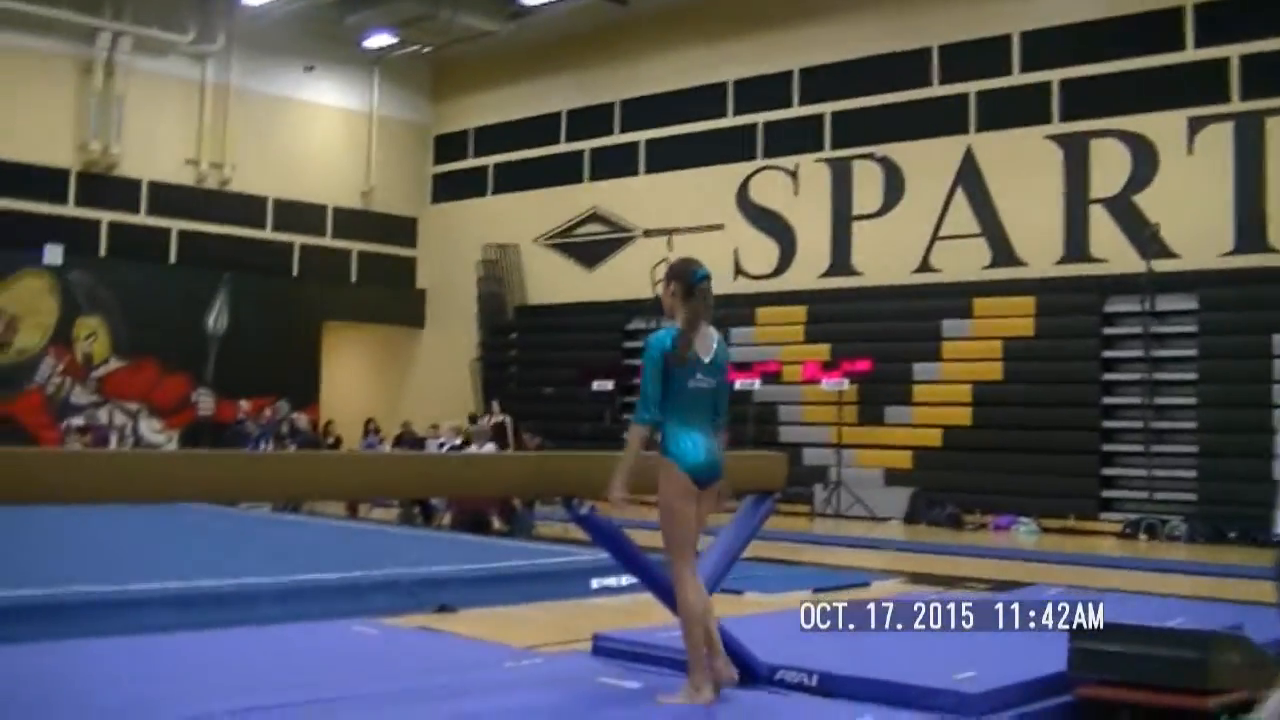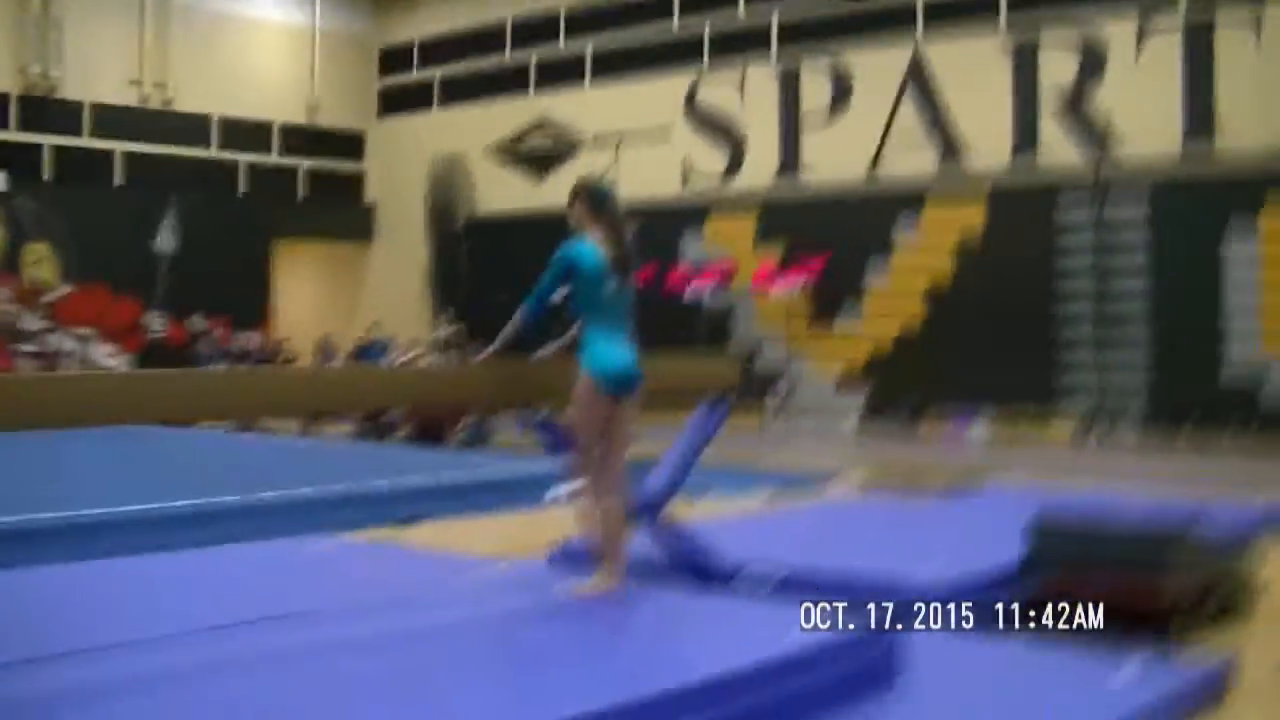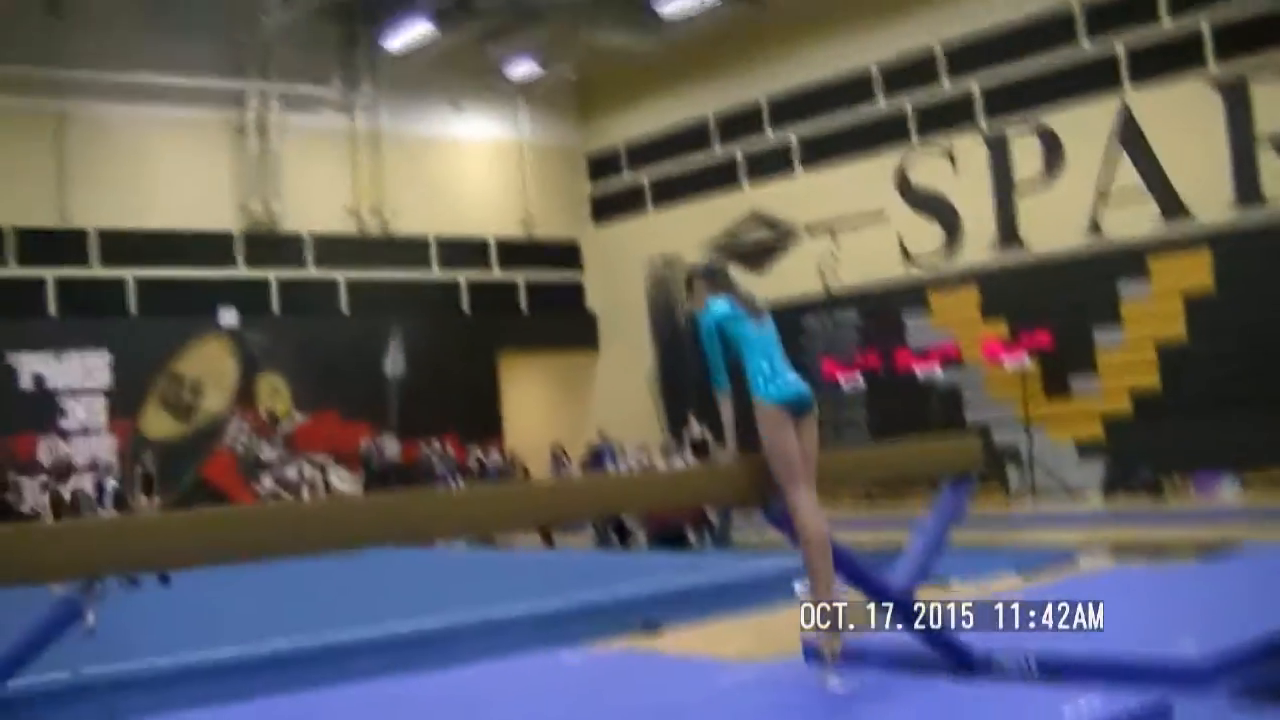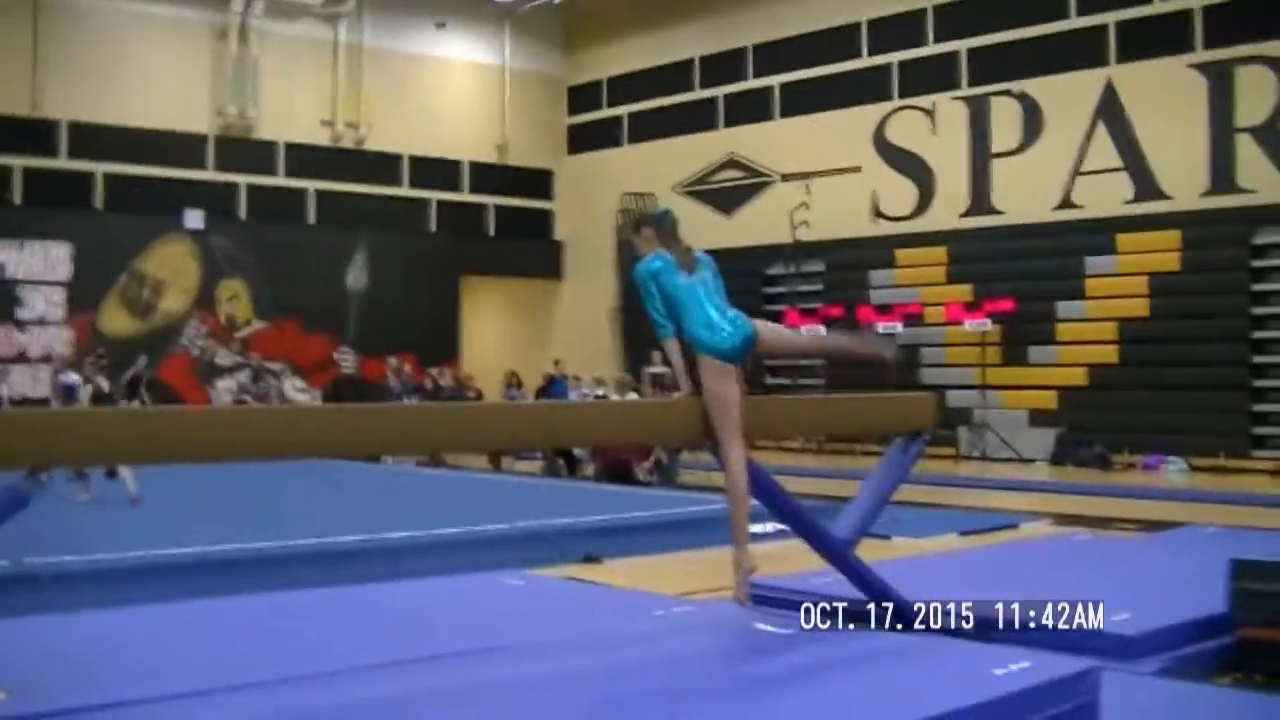
dt=1s
person 1, frame 1
left shoulder: (661, 342)
right shoulder: (719, 343)
left elbow: (646, 414)
left wrist: (621, 478)
left hip: (679, 459)
right hip: (709, 458)
left knee: (681, 570)
right knee: (686, 566)
left ankle: (699, 683)
right ankle: (719, 662)
person 1, frame 2
left shoulder: (573, 251)
right shoulder: (621, 255)
left elbow: (535, 305)
left wrist: (493, 349)
left hip: (599, 367)
right hip: (628, 365)
left knee: (589, 469)
right knee: (613, 472)
left ankle: (608, 567)
right ankle: (615, 566)
person 1, frame 3
left shoulder: (710, 313)
right shoulder: (753, 308)
left elbow: (720, 377)
left wrist: (731, 441)
left hip: (772, 397)
right hip: (800, 391)
left knee: (799, 498)
right knee: (809, 499)
left ankle: (823, 602)
right ankle: (829, 597)
person 1, frame 4
left shoulder: (646, 269)
right shoulder: (702, 259)
left elbow: (664, 328)
left wrist: (683, 383)
right wrist: (735, 376)
left hip: (714, 348)
right hip: (745, 330)
left knee: (732, 452)
right knee: (813, 341)
left ankle: (741, 554)
right ankle: (869, 346)
